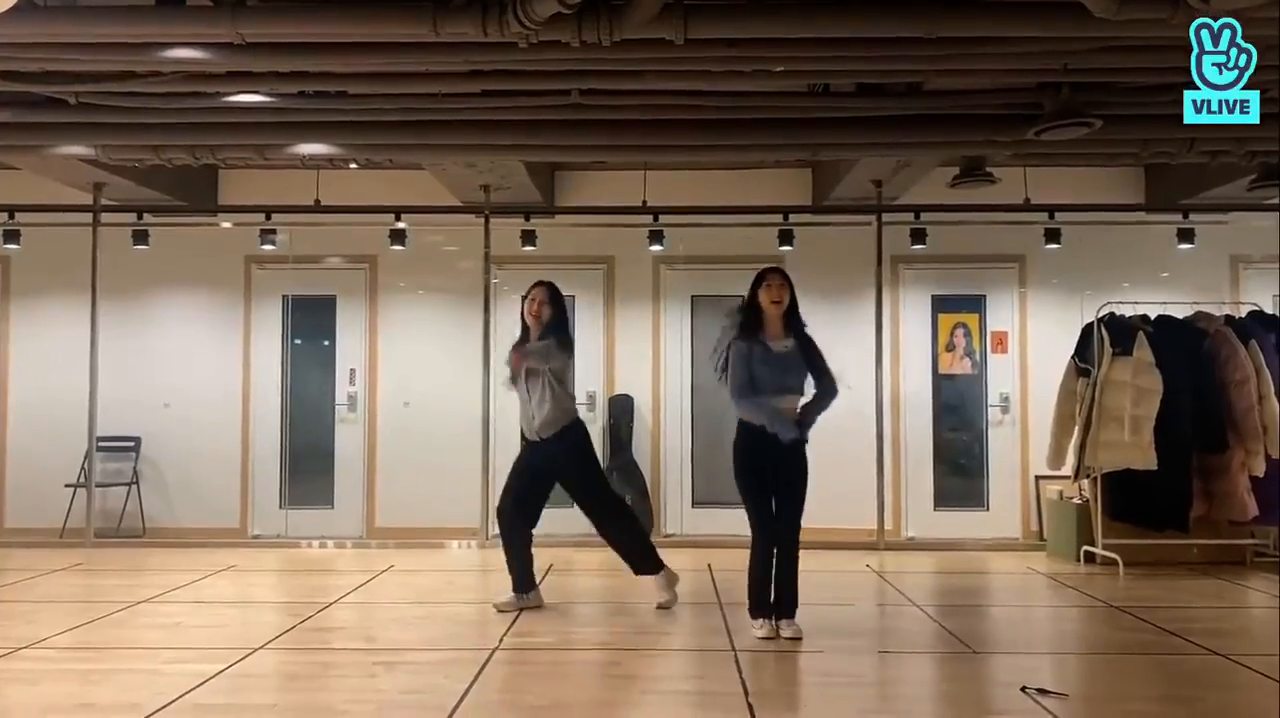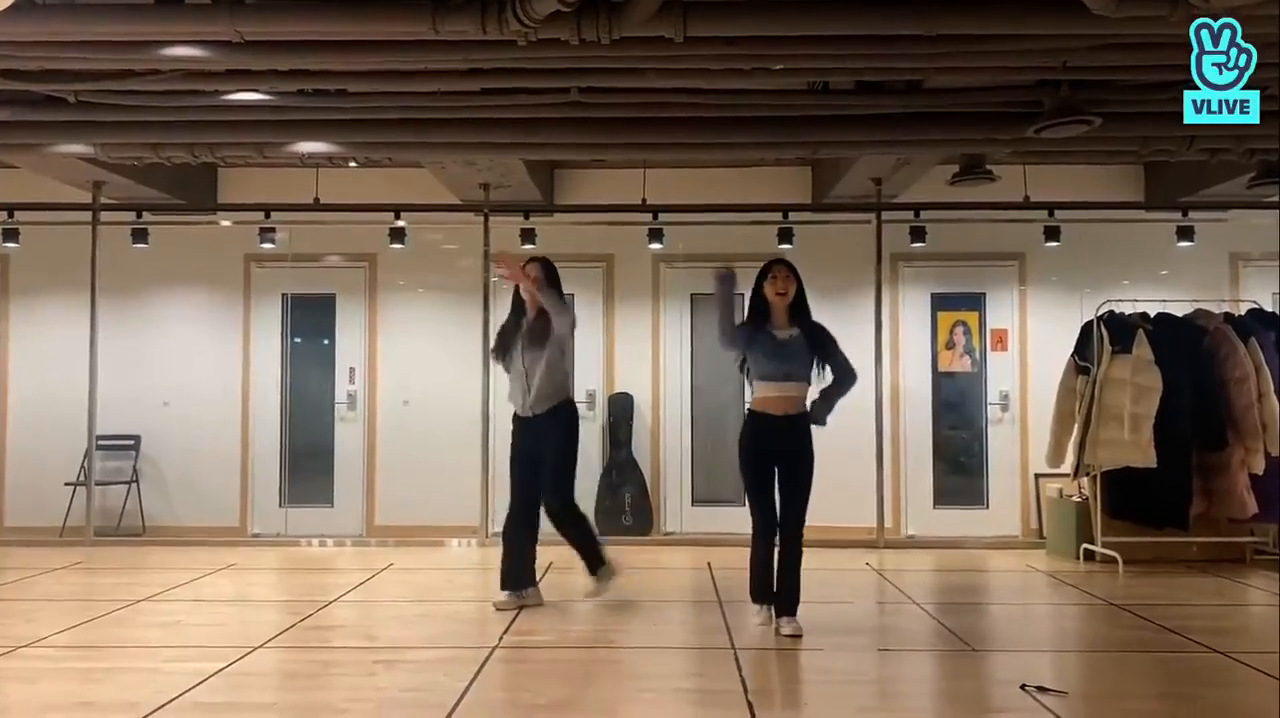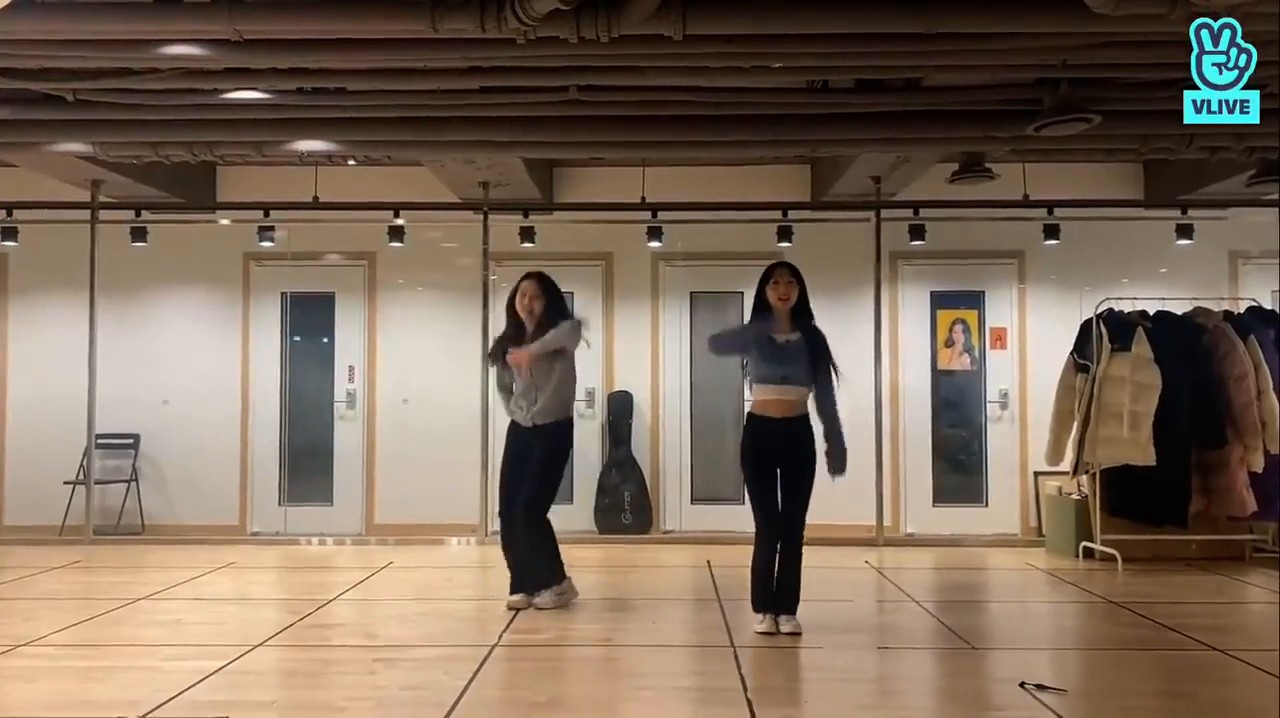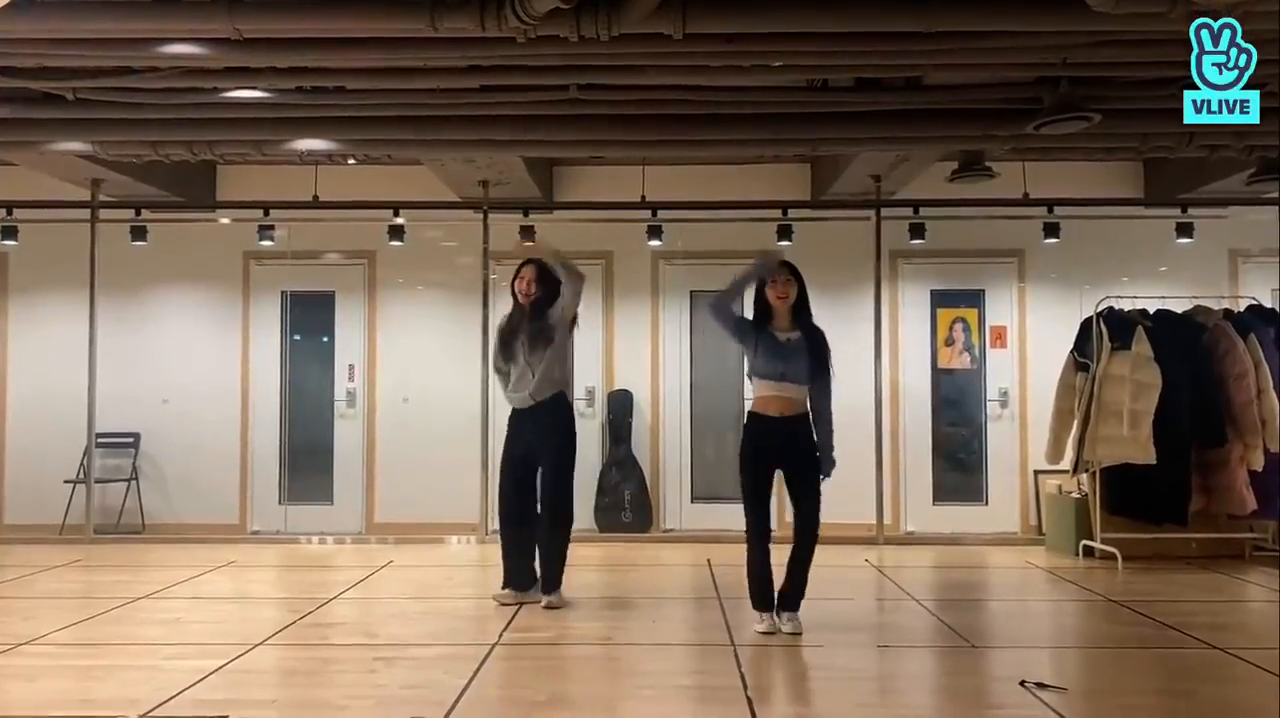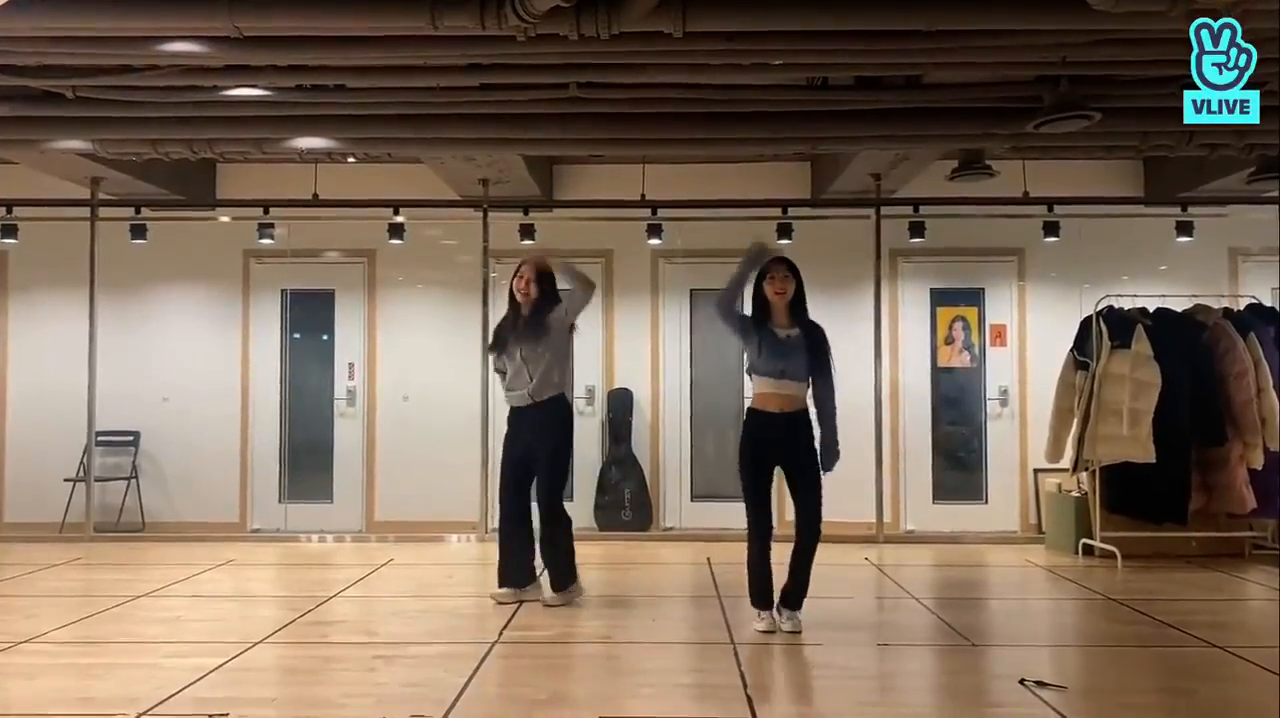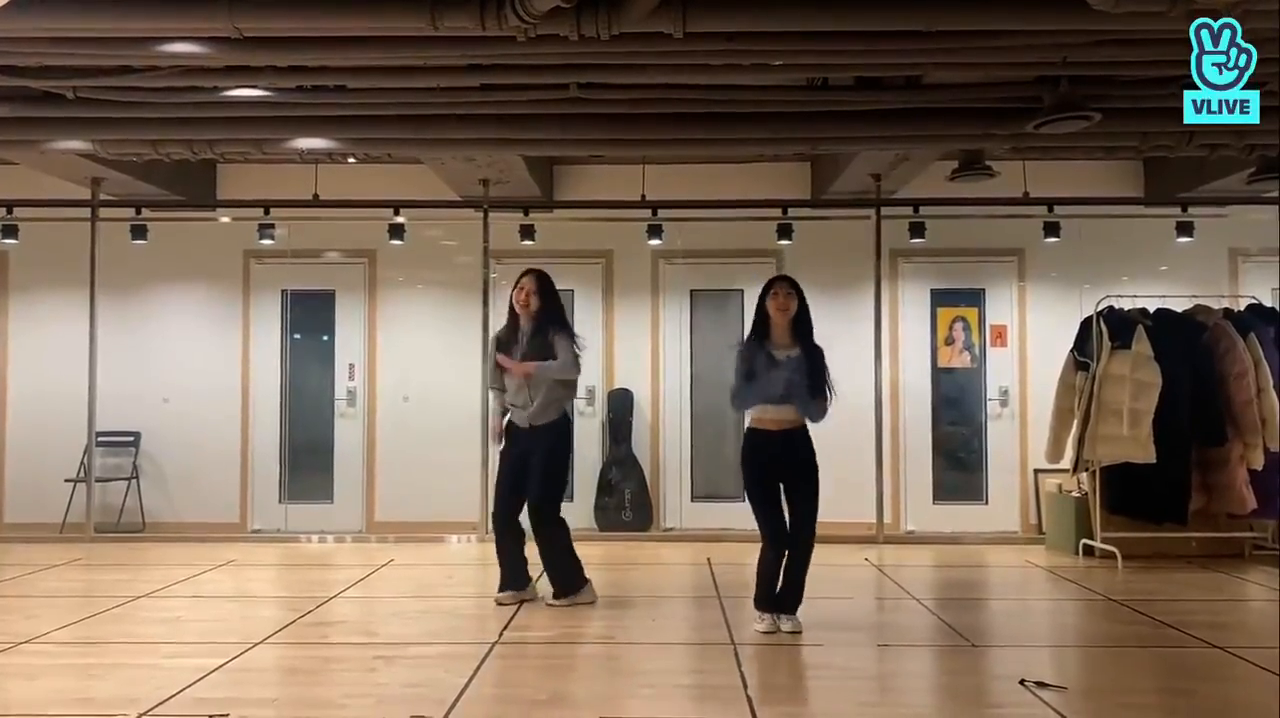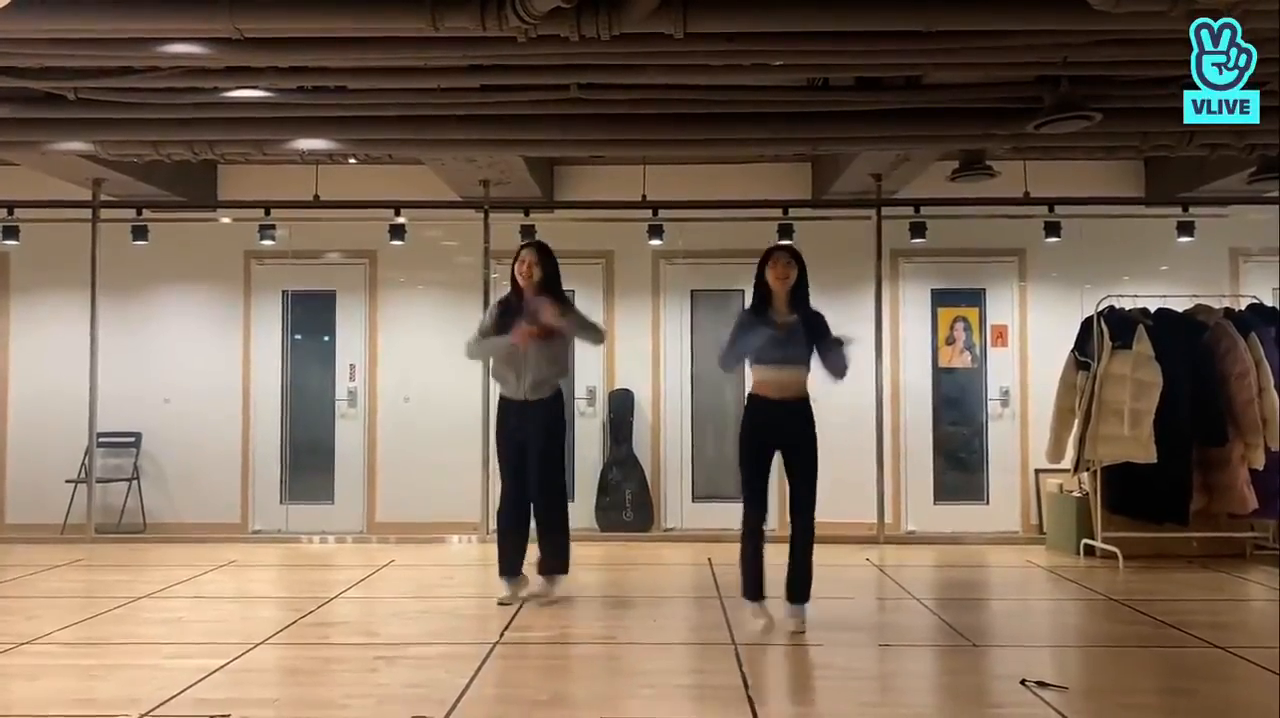
dt=0.2s
person 1, frame 1
left shoulder: (803, 343)
right shoulder: (744, 345)
left elbow: (828, 389)
right elbow: (740, 399)
left wrist: (806, 418)
right wrist: (775, 422)
left hip: (791, 442)
right hip: (752, 441)
left knee: (789, 532)
right knee: (763, 531)
left ankle: (785, 613)
right ankle: (759, 613)
person 1, frame 2
left shoulder: (812, 333)
right shoulder: (750, 333)
left elbow: (846, 375)
right elbow: (727, 339)
left wrist: (823, 405)
right wrist: (725, 296)
left hip: (797, 433)
right hip: (758, 431)
left knee: (793, 526)
right knee: (765, 524)
left ankle: (787, 610)
right ankle: (763, 601)
person 1, frame 3
left shoulder: (812, 338)
right shoulder: (751, 337)
left elbow: (824, 396)
right elbow: (716, 345)
left wrist: (835, 444)
right wrist: (757, 330)
left hip: (798, 435)
right hip: (759, 433)
left knee: (793, 527)
right knee: (767, 526)
left ankle: (786, 609)
right ankle: (764, 609)
person 1, frame 4
left shoulder: (813, 337)
right shoulder: (751, 333)
left elbow: (822, 397)
right elbow: (717, 307)
left wrist: (826, 447)
right wrist: (754, 272)
left hip: (799, 434)
right hip: (759, 433)
left knee: (808, 526)
right knee: (757, 527)
left ankle: (788, 607)
right ankle: (764, 608)
person 1, frame 5
left shoulder: (813, 334)
right shoulder: (752, 329)
left elbow: (824, 393)
right elbow: (724, 306)
left wrist: (830, 444)
right wrist: (749, 265)
left hip: (798, 435)
right hip: (758, 432)
left knee: (809, 524)
right knee: (760, 526)
left ankle: (790, 604)
right ankle: (763, 605)
person 1, frame 6
left shoulder: (811, 353)
right shoulder: (751, 351)
left elbow: (817, 411)
right elbow: (738, 401)
left wrist: (803, 397)
right wrist: (775, 382)
left hip: (798, 447)
right hip: (759, 447)
left knee: (804, 536)
right knee: (776, 536)
left ankle: (787, 607)
right ankle: (765, 607)
person 1, frame 7
left shoulder: (812, 321)
right shoulder: (750, 319)
left elbow: (838, 371)
right elbow: (727, 362)
left wrist: (837, 350)
right wrist: (754, 339)
left hip: (799, 419)
right hip: (759, 419)
left knee: (803, 514)
right knee: (755, 511)
left ankle: (797, 600)
right ankle: (754, 596)
person 2, frame 1
left shoulder: (558, 344)
right shoulder: (521, 348)
left elbow: (542, 355)
left wrist: (524, 356)
left hip: (567, 440)
right hip: (534, 445)
left knee: (606, 509)
right knee: (510, 512)
left ankle: (659, 573)
right ankle: (525, 590)
person 2, frame 2
left shoulder: (555, 323)
right shoulder: (512, 329)
left elbow: (566, 320)
left wrist: (530, 284)
left hip: (557, 418)
right hip: (524, 422)
left knee: (558, 501)
right knee: (522, 504)
left ankle: (599, 566)
right ankle: (522, 586)
person 2, frame 3
left shoulder: (560, 336)
right shoulder: (508, 341)
left elbow: (572, 331)
left wrist: (533, 351)
right wrist: (516, 414)
left hip: (553, 431)
right hip: (520, 431)
left knee: (529, 508)
right knee: (510, 511)
left ankle: (557, 583)
right ankle: (527, 586)
person 2, frame 4
left shoulder: (556, 316)
right shoulder: (508, 327)
left elbow: (576, 281)
left wrist: (548, 253)
right wrist: (514, 397)
left hip: (554, 416)
right hip: (521, 419)
left knee: (555, 501)
right knee: (511, 502)
left ankle: (551, 586)
right ankle: (521, 583)
person 2, frame 5
left shoulder: (554, 318)
right shoulder: (506, 328)
left elbow: (585, 290)
left wrist: (551, 265)
right wrist: (513, 394)
left hip: (552, 415)
right hip: (519, 419)
left knee: (548, 500)
right knee: (511, 502)
left ankle: (565, 582)
right ankle: (520, 580)
person 2, frame 6
left shoulder: (555, 336)
right shoulder: (503, 339)
left elbow: (571, 368)
right elbow: (497, 388)
left wrist: (525, 367)
right wrist: (498, 417)
left hip: (551, 431)
right hip: (518, 432)
left knee: (542, 508)
right knee: (503, 510)
left ankle: (574, 586)
right ankle: (517, 583)
person 2, frame 7
left shoulder: (559, 309)
right shoulder: (500, 310)
left elbow: (596, 336)
right elbow: (473, 349)
left wrist: (558, 322)
right wrist: (512, 340)
left hip: (546, 407)
right hip: (509, 408)
left knee: (546, 489)
right knee: (513, 493)
left ankle: (550, 571)
right ankle: (512, 575)
